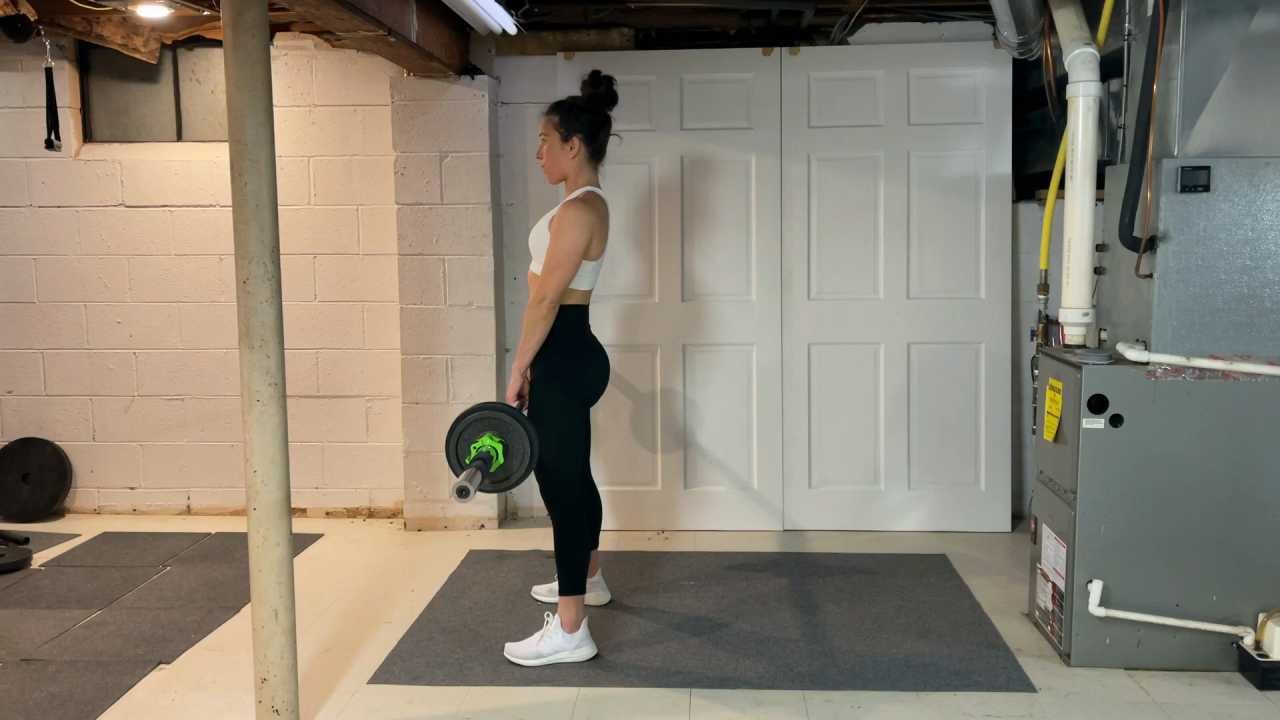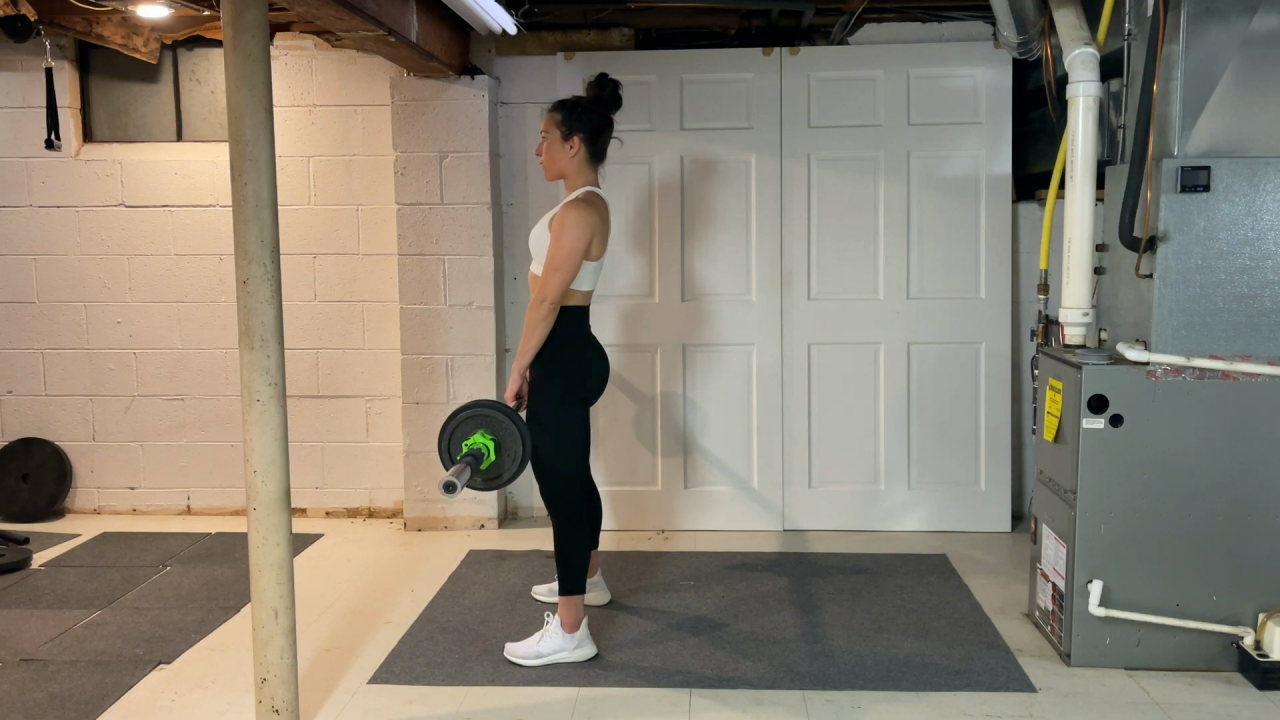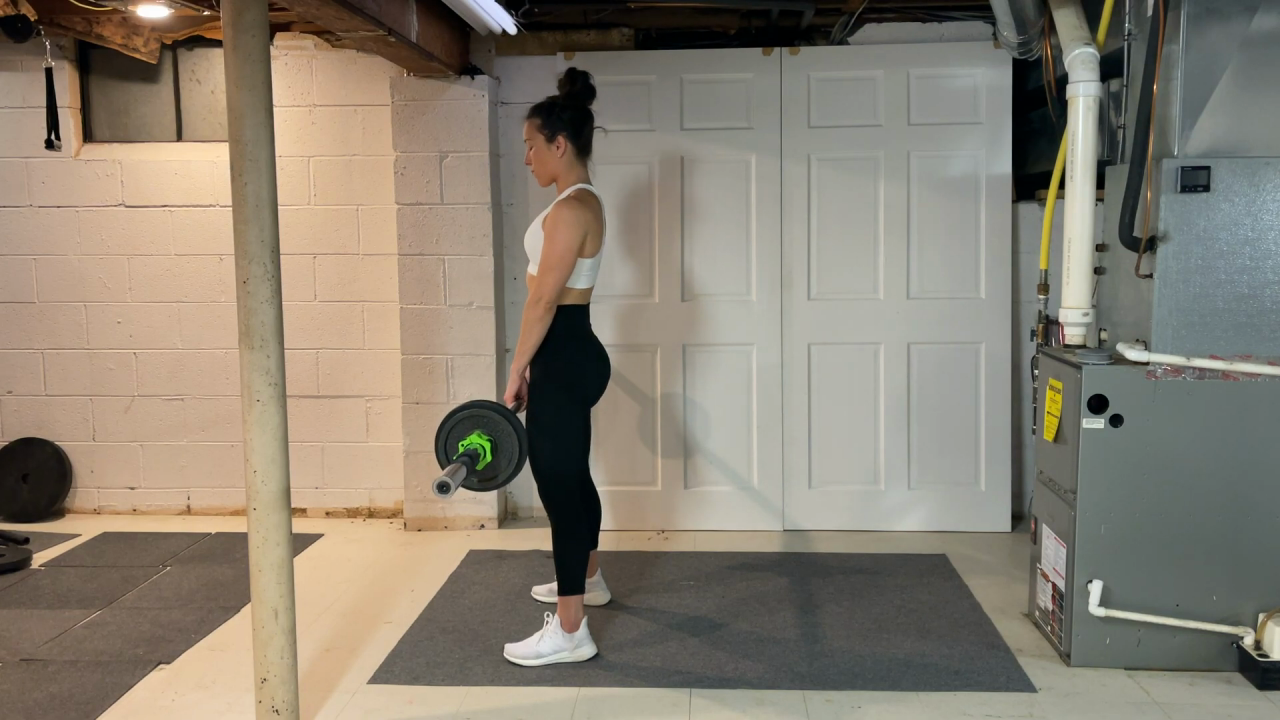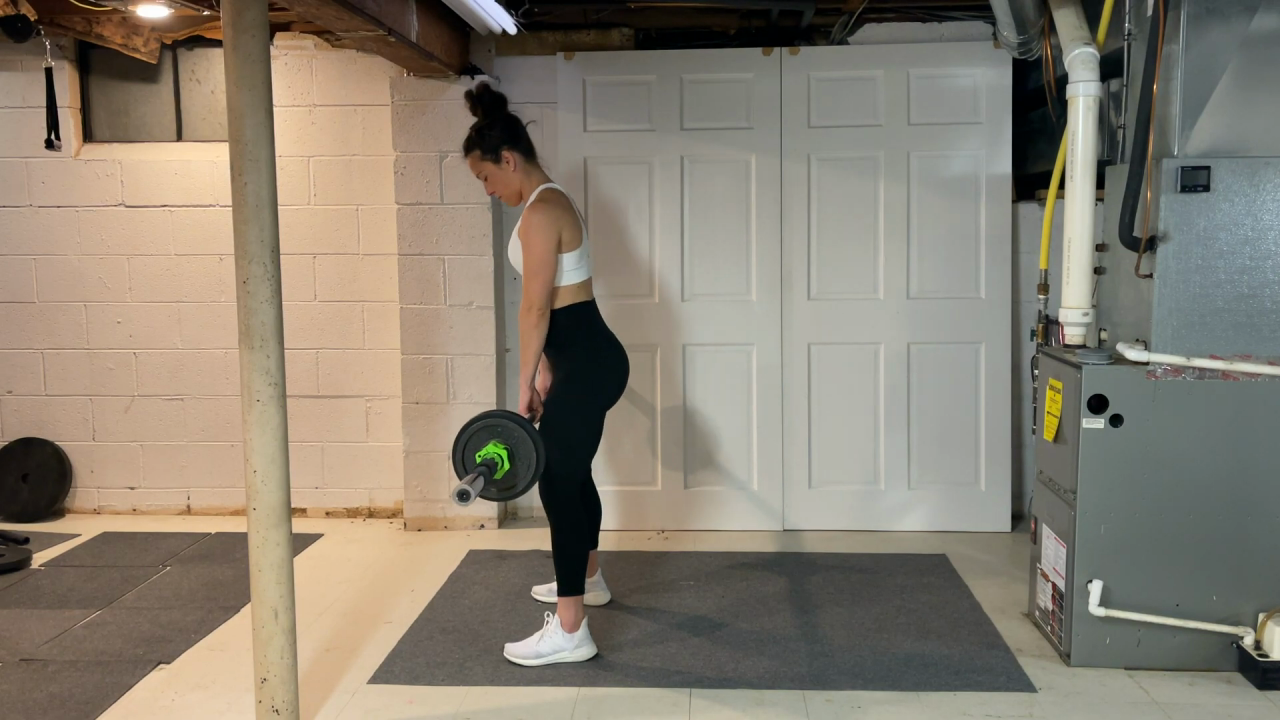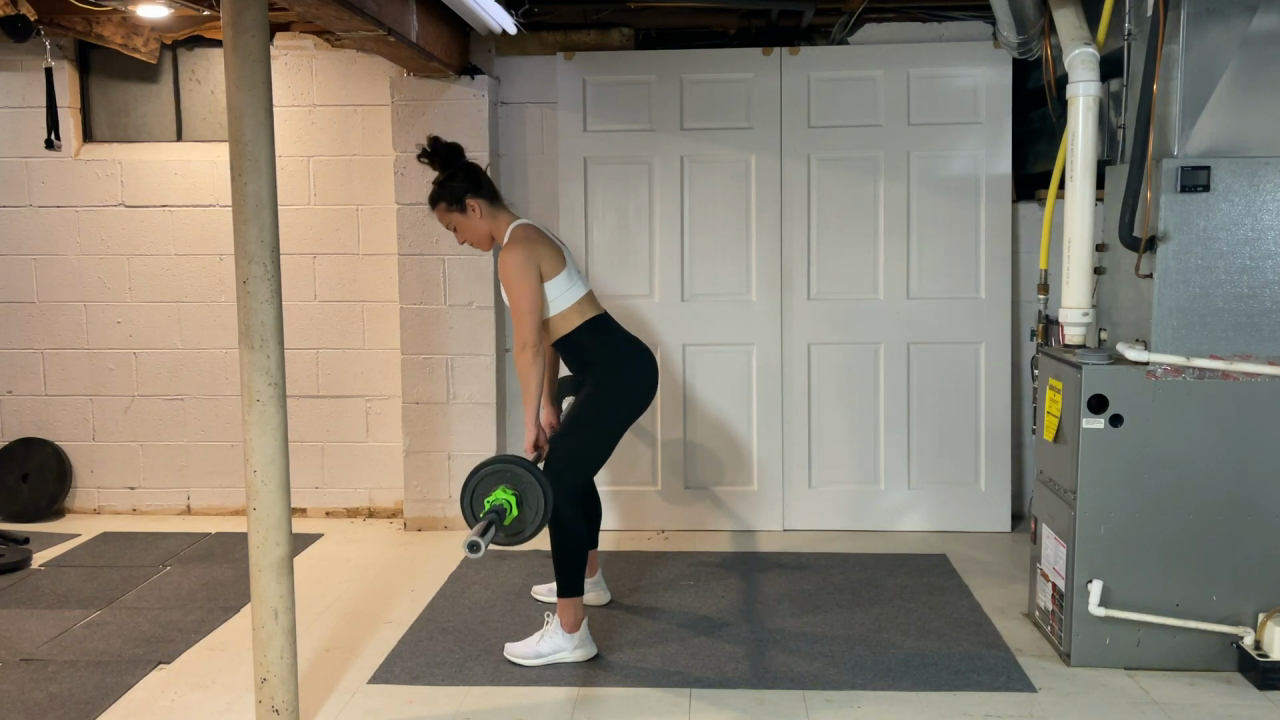
dt=0.4s
person 1, frame 1
left shoulder: (577, 209)
right shoulder: (584, 204)
left elbow: (546, 299)
left wrist: (518, 372)
right wrist: (534, 365)
left hip: (563, 361)
right hip: (570, 355)
left knee: (560, 486)
right knee: (572, 477)
left ankle: (570, 633)
right ankle: (588, 579)
person 1, frame 2
left shoulder: (579, 210)
right shoulder: (583, 204)
left elbow: (547, 300)
left wrist: (517, 372)
right wrist: (533, 365)
left hip: (563, 361)
right hip: (569, 356)
left knee: (560, 487)
right knee: (572, 477)
left ankle: (570, 632)
right ankle: (587, 579)
person 1, frame 3
left shoulder: (571, 208)
right shoulder: (578, 202)
left elbow: (543, 300)
left wrist: (516, 373)
right wrist: (533, 366)
left hip: (565, 362)
right hip: (573, 356)
left knee: (558, 487)
right knee: (572, 477)
left ankle: (570, 633)
right ankle: (588, 579)
person 1, frame 4
left shoulder: (540, 212)
right shoulder: (550, 204)
left elbow: (535, 308)
left wrist: (525, 385)
right wrist: (547, 373)
left hip: (587, 363)
right hip: (588, 357)
left knee: (557, 482)
right knee: (571, 473)
left ankle: (569, 632)
right ankle: (587, 579)
person 1, frame 5
left shoulder: (514, 251)
right shoulder: (529, 238)
left elbow: (528, 346)
right elbow: (547, 335)
left wrist: (531, 422)
right wrist: (549, 406)
left hip: (617, 373)
right hip: (621, 366)
left knee: (557, 484)
right knee: (573, 469)
left ankle: (569, 633)
right ankle: (588, 579)
